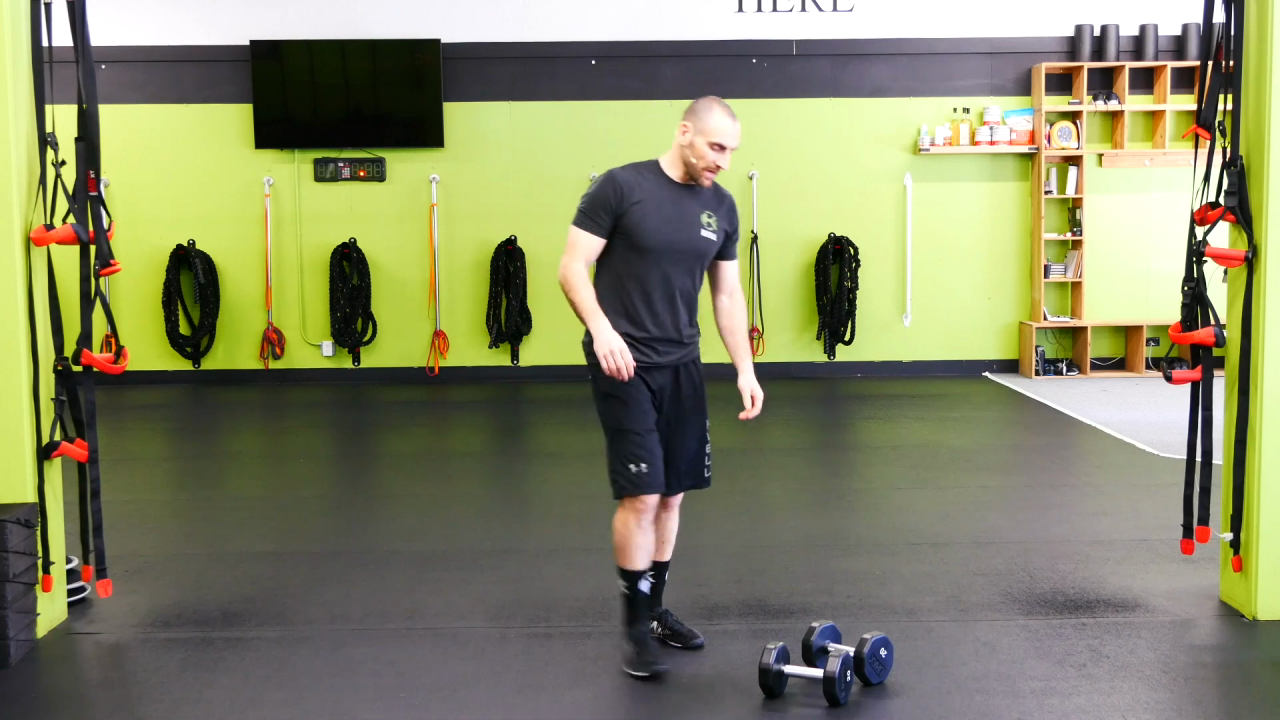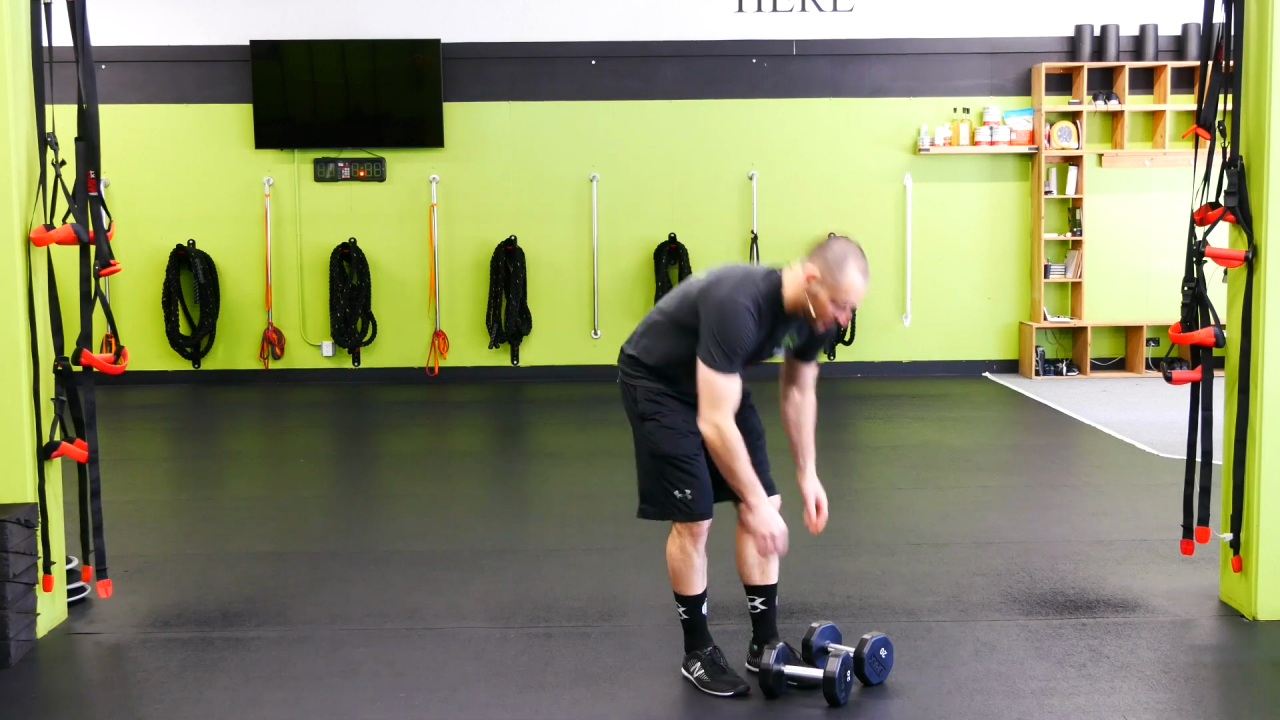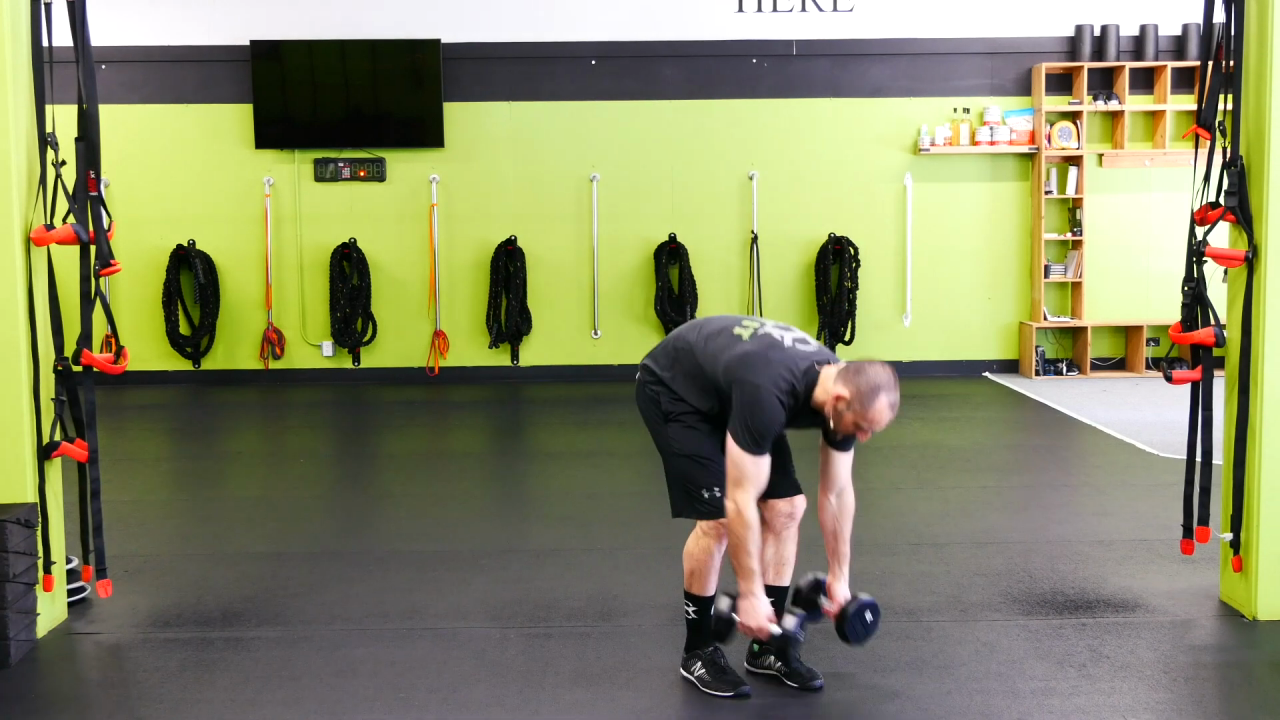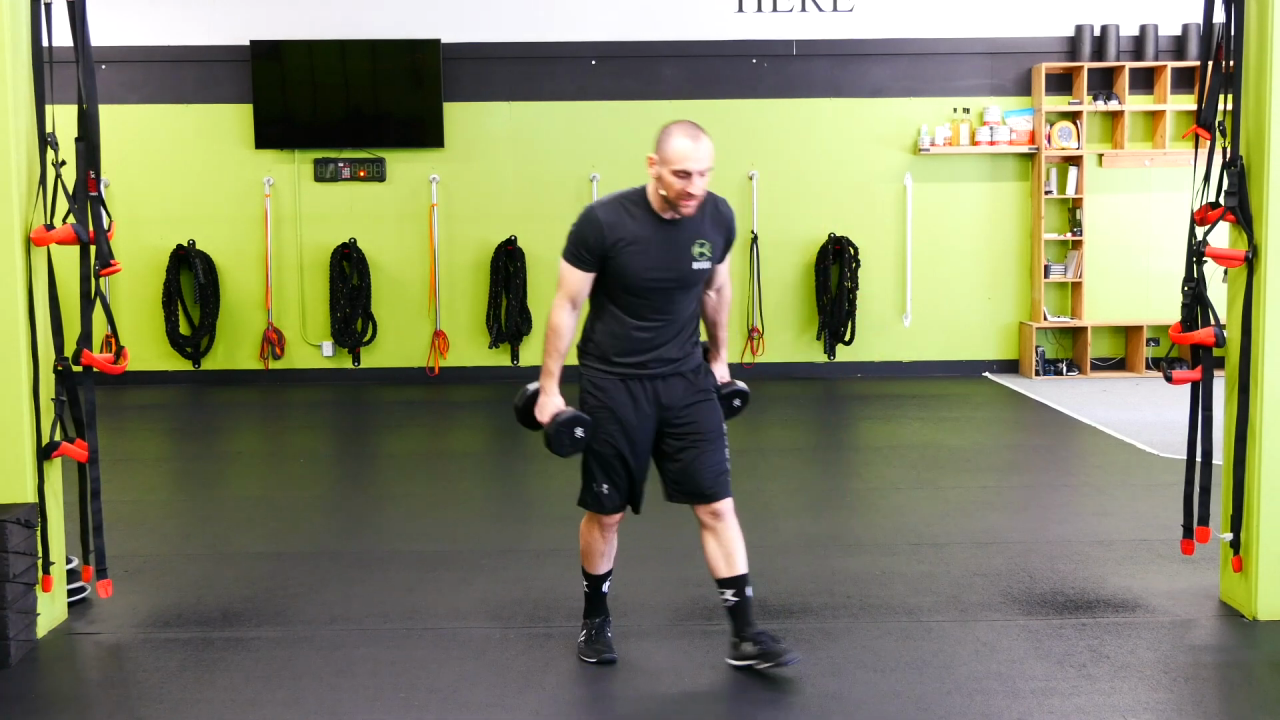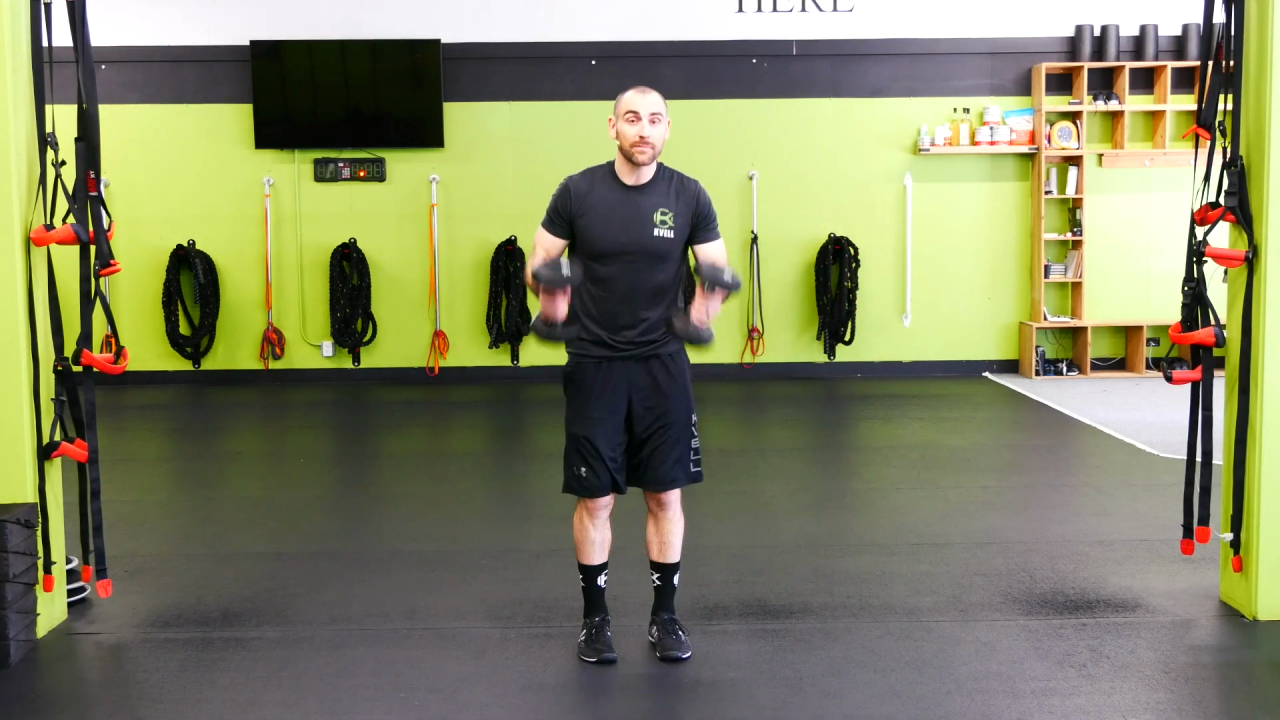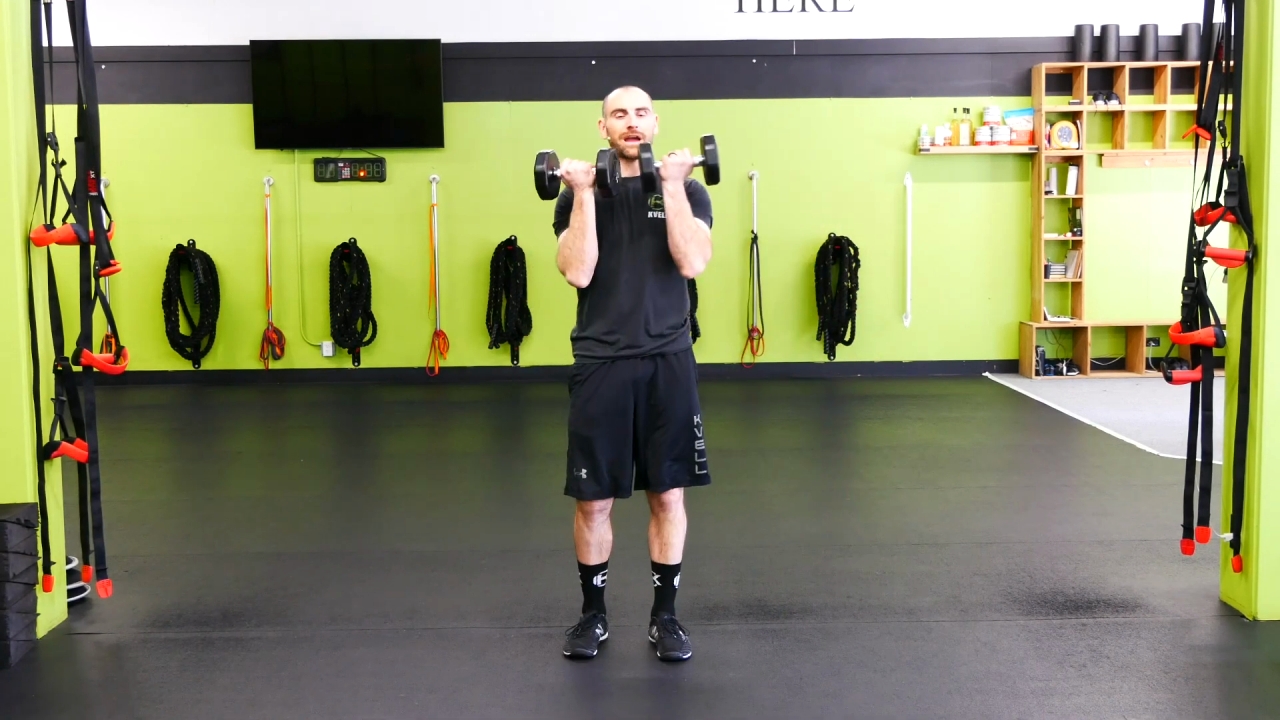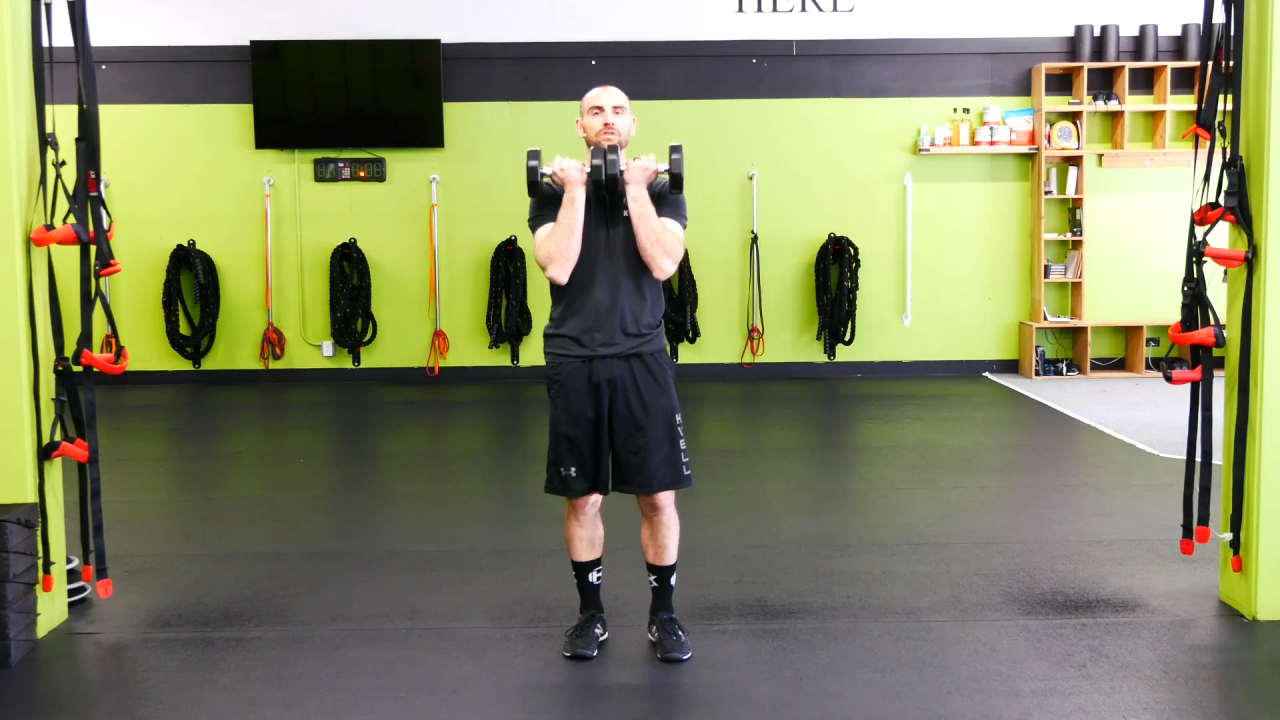
dt=0.7s
person 1, frame 1
left shoulder: (721, 207)
right shoulder: (621, 187)
left elbow: (728, 294)
right elbow: (572, 267)
left wrist: (744, 369)
right wrist: (601, 329)
left hip: (682, 366)
right hip: (624, 367)
left knee: (670, 496)
right knee: (641, 496)
left ankle: (653, 609)
right ankle: (633, 622)
person 1, frame 2
left shoulder: (813, 315)
right shoulder: (737, 306)
left elbow: (797, 392)
right elbow: (714, 424)
left wrist: (807, 477)
right wrist: (755, 508)
left hip: (718, 380)
right hip: (658, 384)
left knee: (764, 501)
right knee: (693, 518)
left ankle: (764, 642)
right ankle: (697, 649)
person 1, frame 3
left shoulder: (842, 391)
right shoulder: (768, 394)
left elbow: (837, 493)
right elbow: (741, 502)
left wrist: (839, 579)
right wrist: (749, 595)
left hip: (724, 390)
right hip: (671, 389)
left knee: (788, 507)
right knee: (719, 516)
left ankle: (768, 646)
right ankle: (698, 649)
person 1, frame 4
left shoulder: (718, 218)
right shoulder: (603, 223)
right elbow: (564, 307)
left wrist: (719, 357)
right wrist: (550, 388)
left hip: (686, 380)
right hip: (613, 385)
left knee: (715, 506)
right knee: (606, 510)
left ankle: (745, 632)
right ankle: (595, 618)
person 1, frame 5
left shoulder: (689, 196)
right shoulder: (577, 192)
left elbow: (718, 272)
right elbow: (539, 264)
left wrist: (711, 298)
right wrist: (547, 292)
left hip: (662, 363)
right hip: (593, 364)
left knee: (666, 494)
right knee: (594, 498)
left ankle: (664, 614)
right ankle: (595, 617)
person 1, frame 6
left shoulder: (687, 189)
right shoulder: (576, 195)
left elbow: (693, 263)
right elbow: (578, 273)
left wrist: (672, 186)
right wrist: (585, 194)
left hip: (667, 359)
right hip: (599, 362)
left knee: (667, 493)
right knee: (592, 498)
left ankle: (663, 614)
right ankle: (592, 612)
person 1, frame 7
left shoulder: (661, 190)
right shoulder: (552, 192)
left elbow: (663, 264)
right elbow: (558, 268)
left wrist: (635, 189)
right wrist: (575, 191)
left hip: (642, 358)
right hip: (574, 361)
left knee: (658, 495)
right knee: (582, 497)
left ankle: (662, 613)
right ankle: (591, 612)
